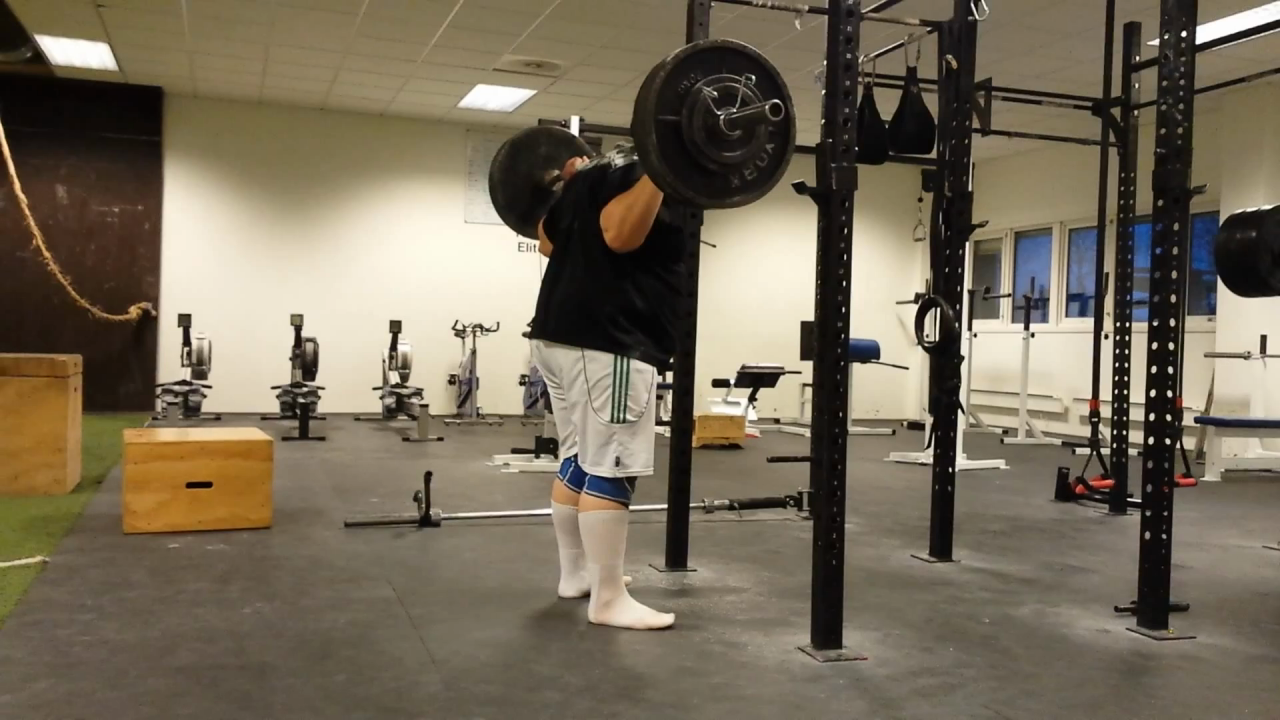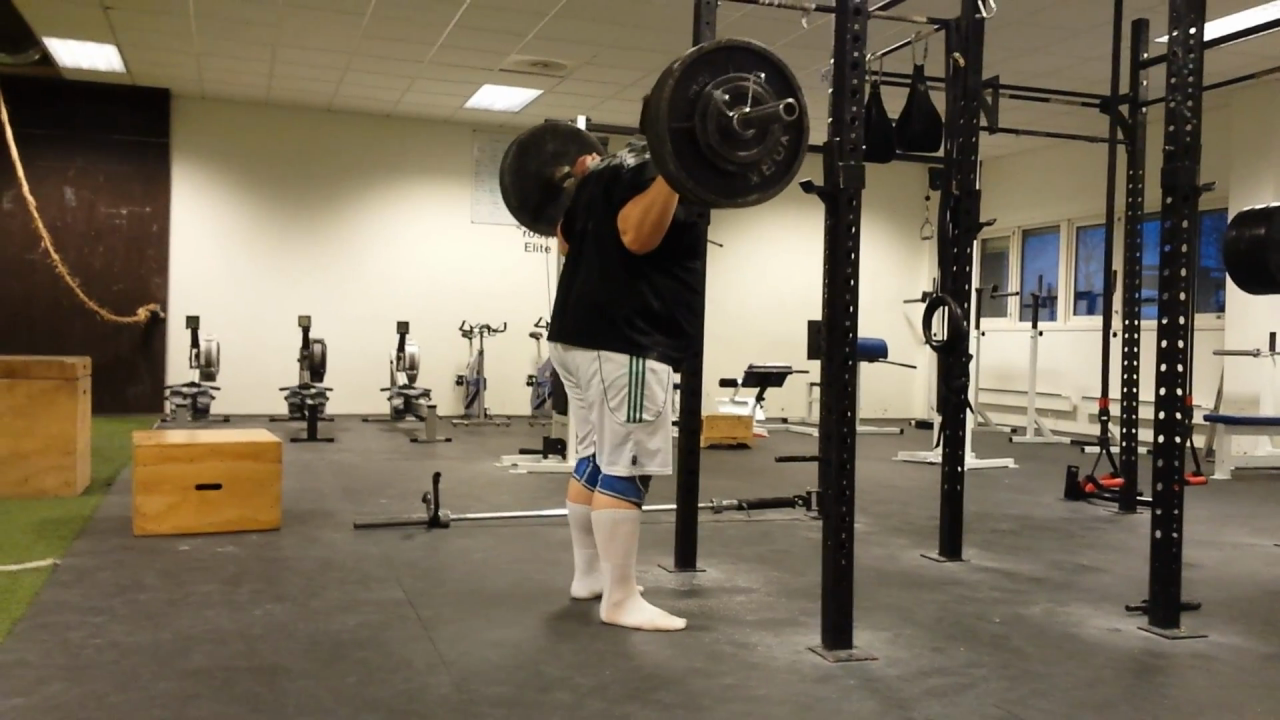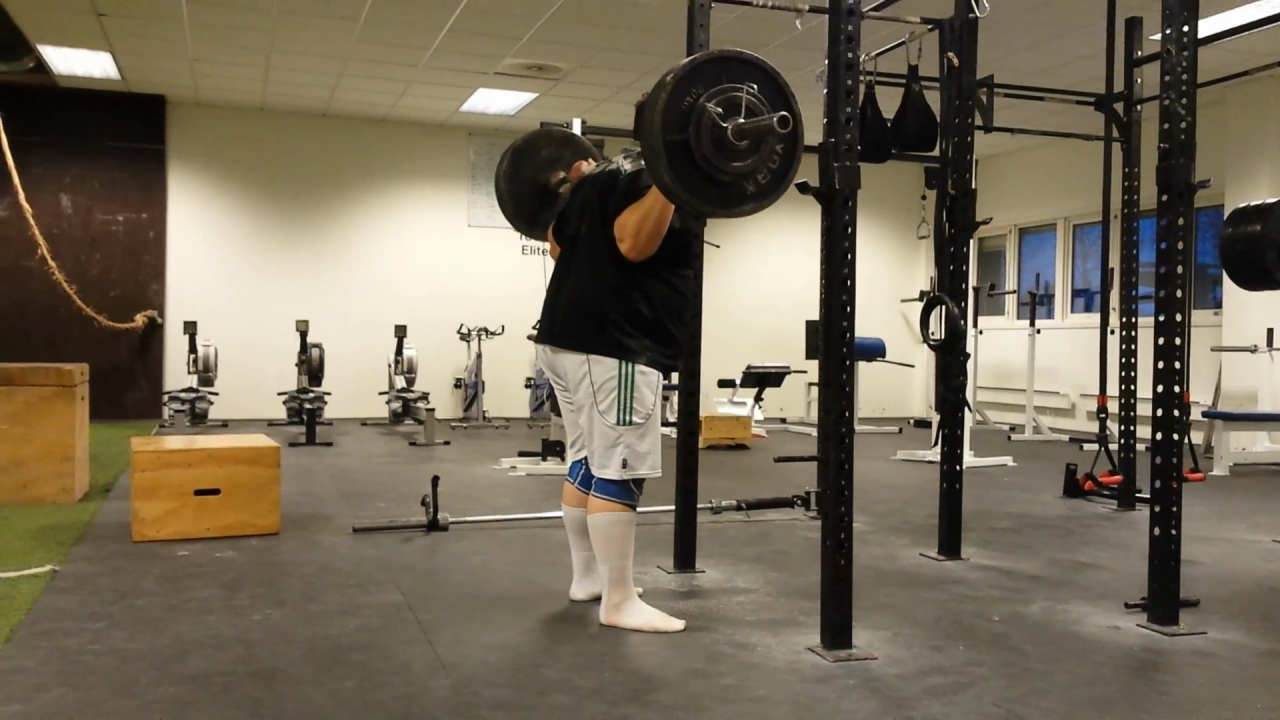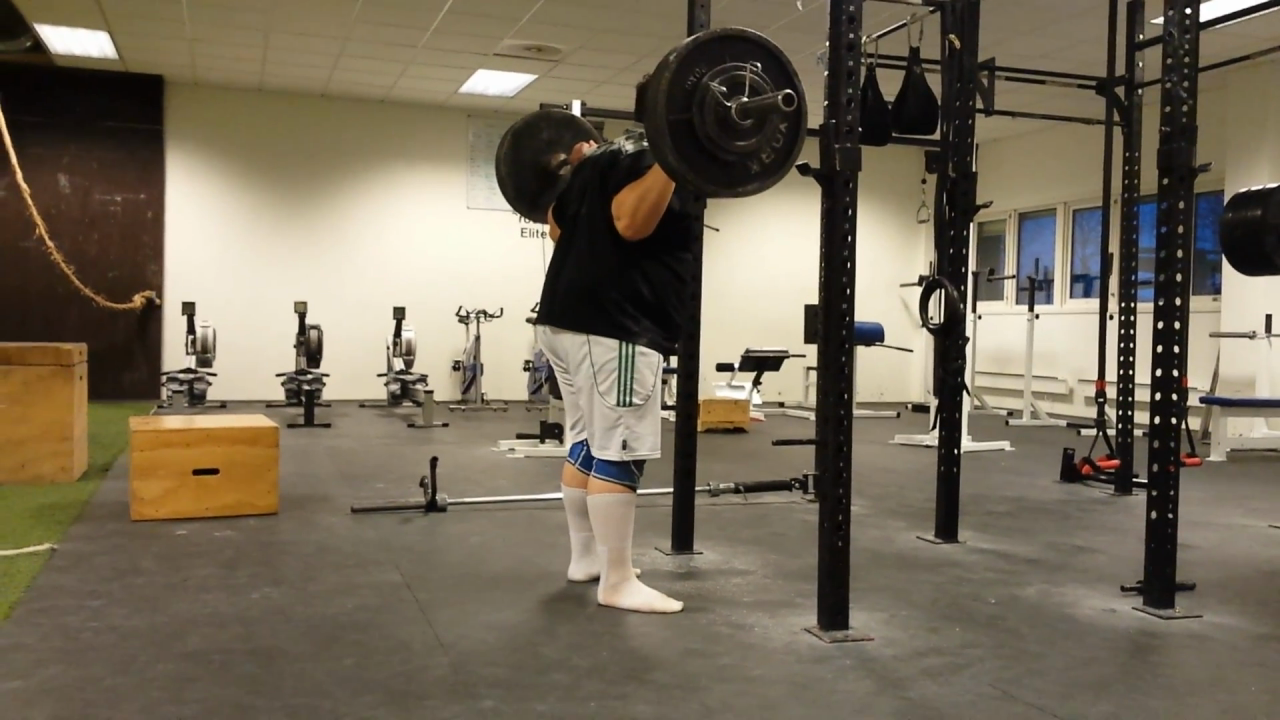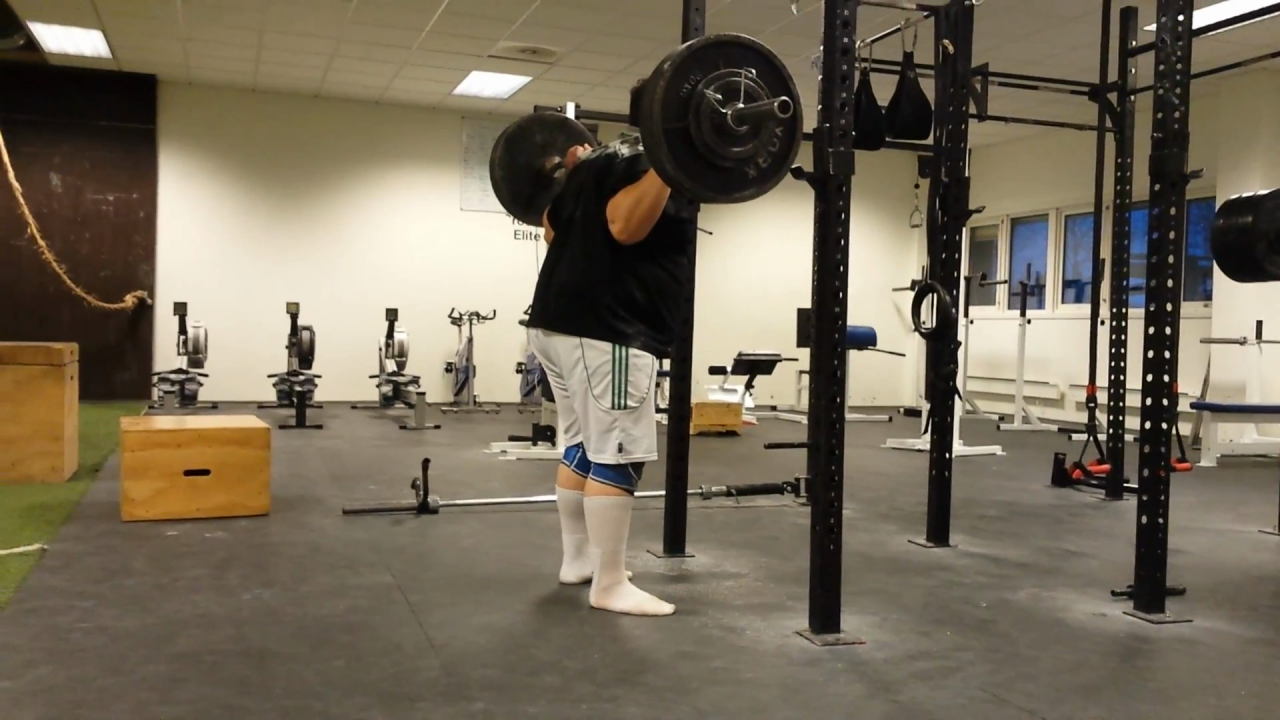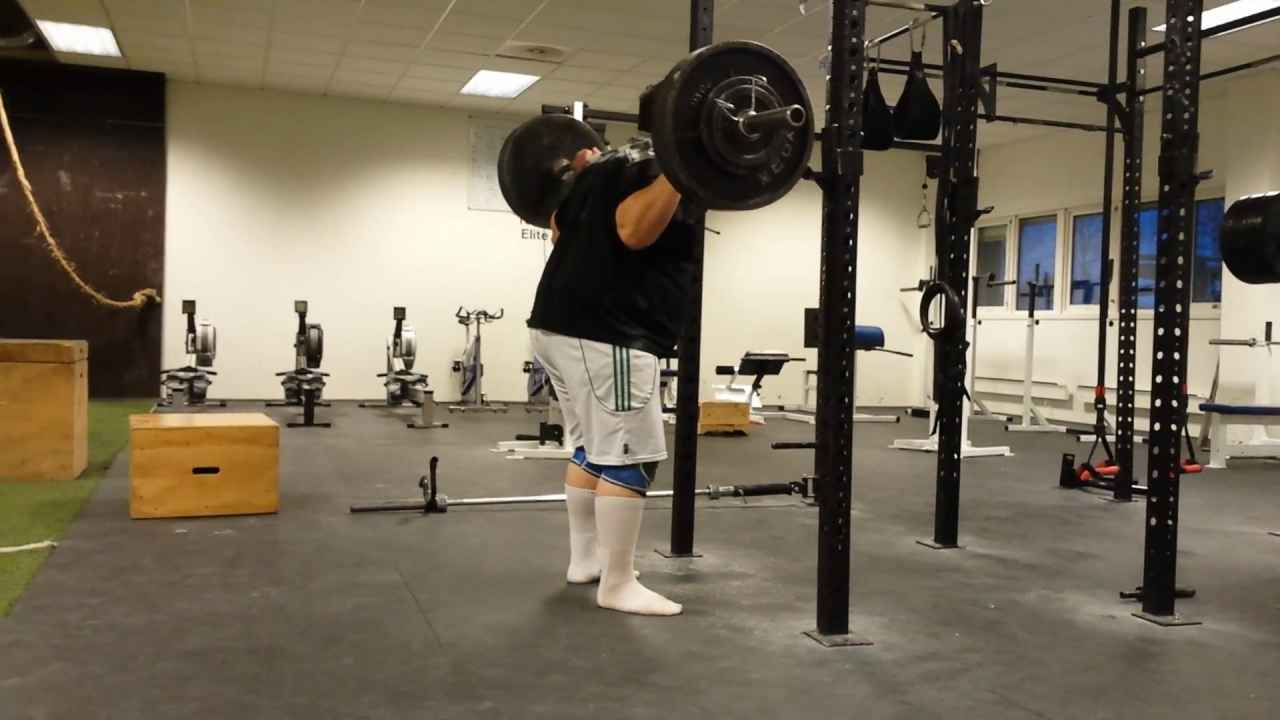
dt=0.5s
person 1, frame 1
left shoulder: (592, 174)
right shoulder: (637, 173)
left elbow: (548, 242)
right elbow: (620, 233)
left wrist: (569, 187)
left hip: (561, 335)
right hip: (606, 344)
left knee: (580, 461)
right knee: (610, 470)
left ankle: (577, 573)
right ankle: (609, 600)
person 1, frame 2
left shoulder: (604, 174)
right shoulder: (649, 173)
left elbow: (568, 242)
right elbow: (637, 235)
left wrist: (579, 185)
left hip: (579, 336)
right hip: (622, 344)
left knee: (593, 461)
right knee: (624, 469)
left ankle: (588, 574)
right ankle: (620, 600)
person 1, frame 3
left shoulder: (600, 180)
right shoulder: (645, 182)
left elbow: (558, 246)
right elbow: (634, 242)
left wrist: (574, 191)
left hip: (568, 339)
right hip: (611, 347)
left knee: (588, 464)
right knee: (618, 472)
left ankle: (587, 577)
right ankle: (619, 601)
person 1, frame 4
left shoulder: (604, 162)
right shoulder: (649, 163)
left elbow: (558, 229)
right elbow: (631, 222)
left wrist: (575, 173)
left hip: (567, 321)
right hip: (612, 330)
left knee: (586, 446)
right knee: (618, 453)
left ankle: (585, 558)
right ankle: (617, 582)
person 1, frame 5
left shoulder: (596, 165)
right shoulder: (641, 166)
left elbow: (553, 231)
right elbow: (626, 225)
left wrist: (570, 174)
left hip: (557, 323)
right hip: (605, 333)
left knee: (581, 448)
right knee: (615, 456)
left ankle: (578, 559)
right ankle: (610, 584)
person 1, frame 6
left shoulder: (605, 168)
right shoulder: (652, 168)
left elbow: (560, 232)
right elbow: (634, 230)
left wrist: (578, 176)
left hip: (560, 325)
right hip: (605, 333)
left knee: (592, 451)
right knee: (628, 457)
left ankle: (585, 559)
right ankle: (617, 584)
